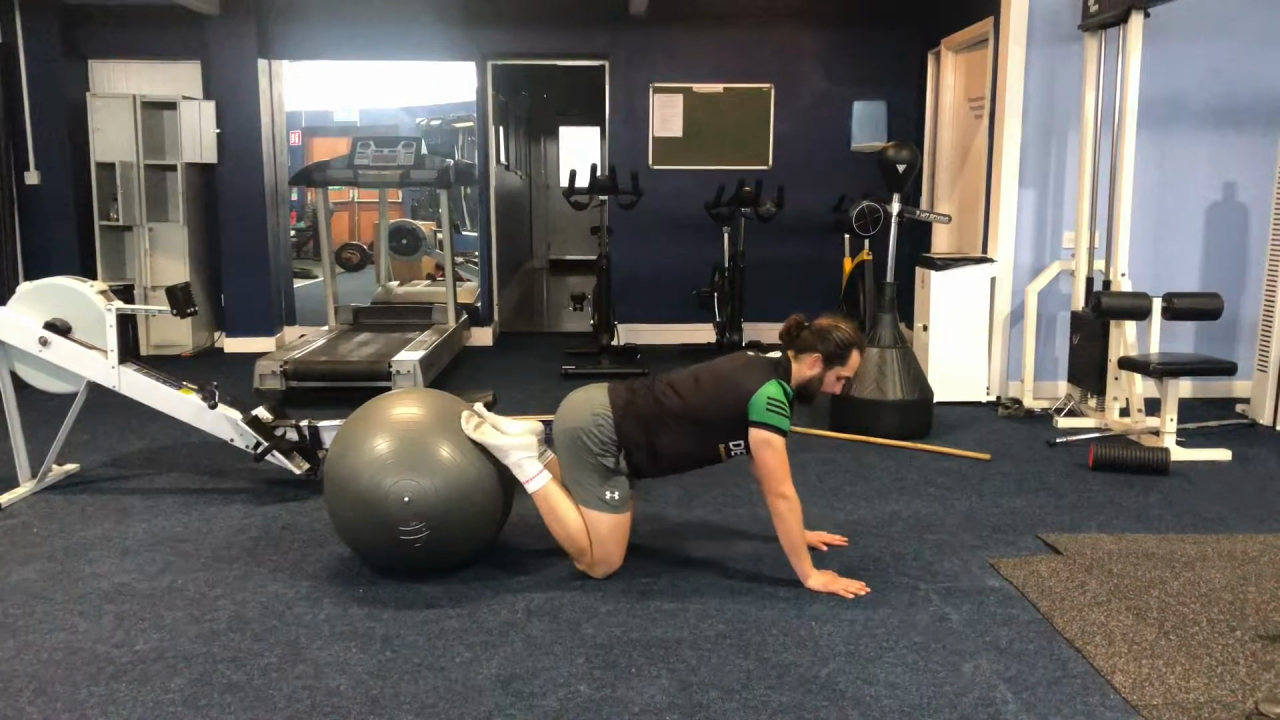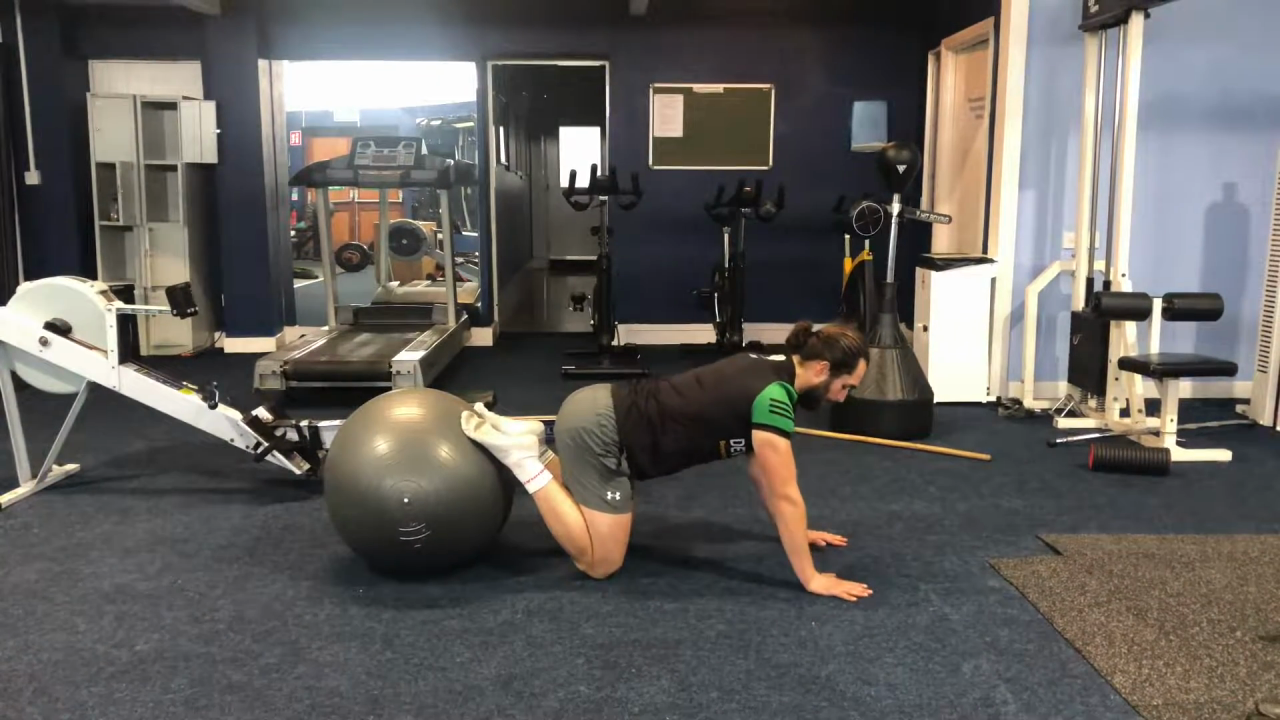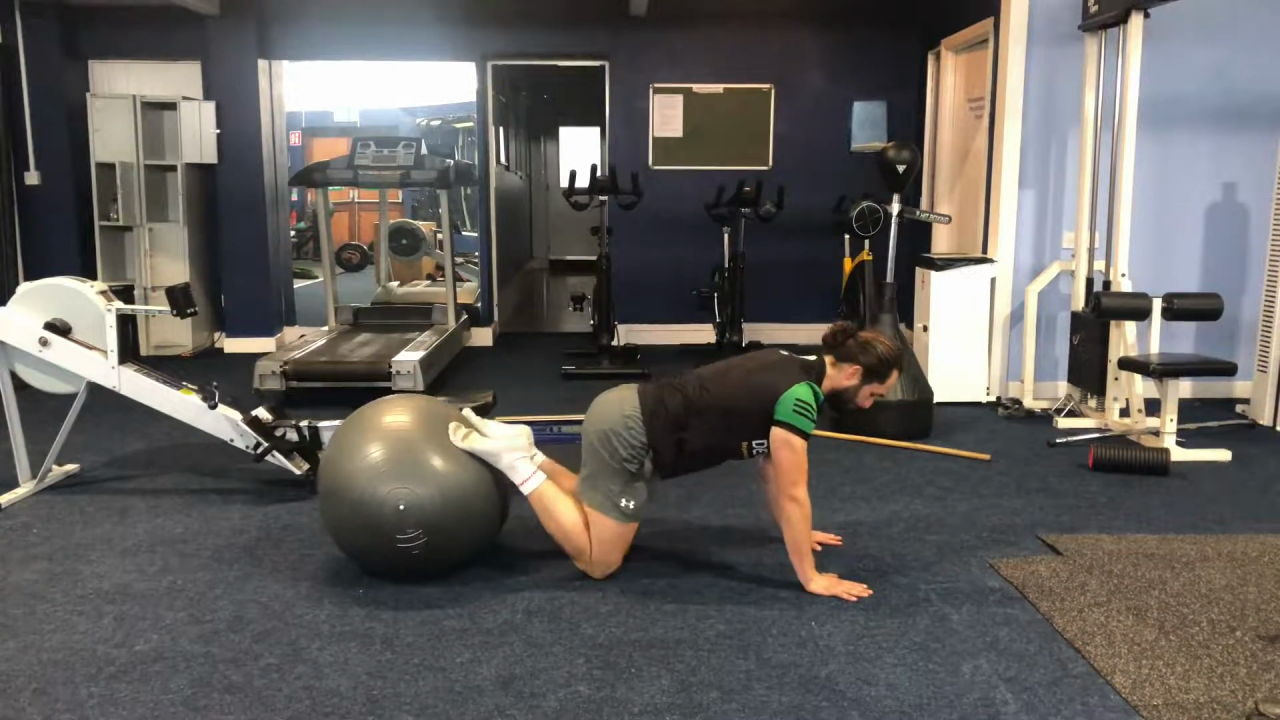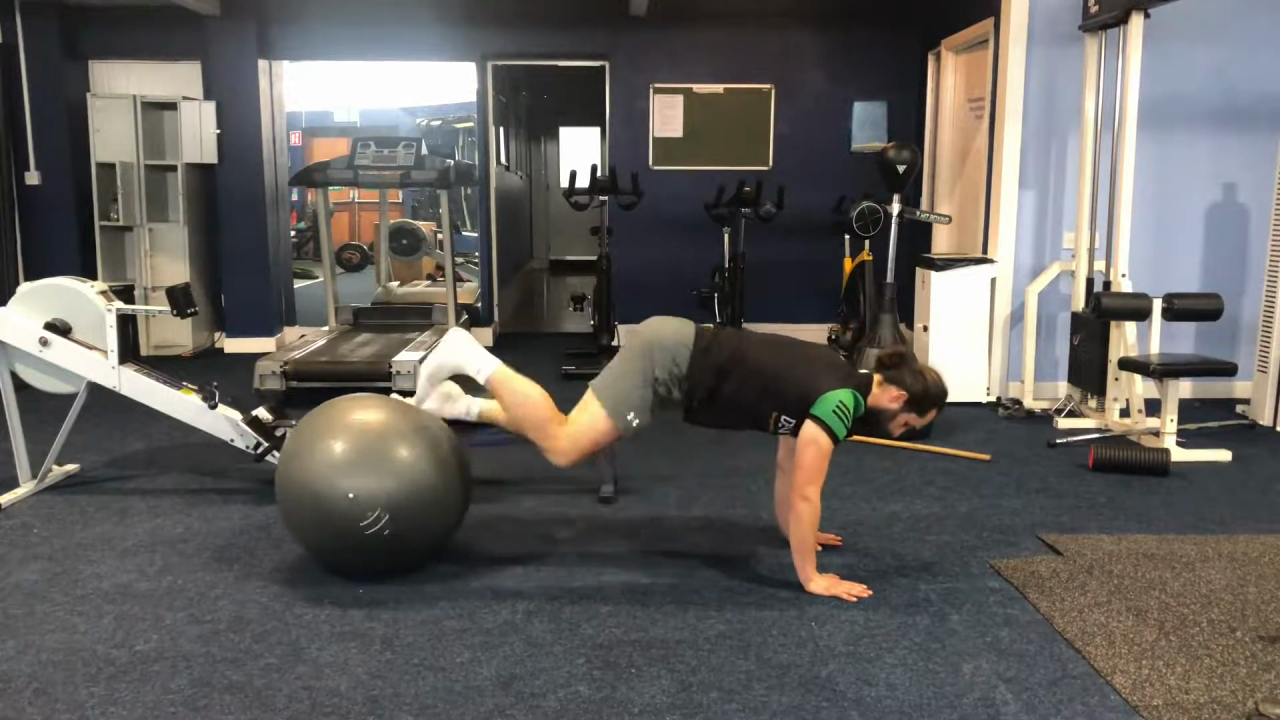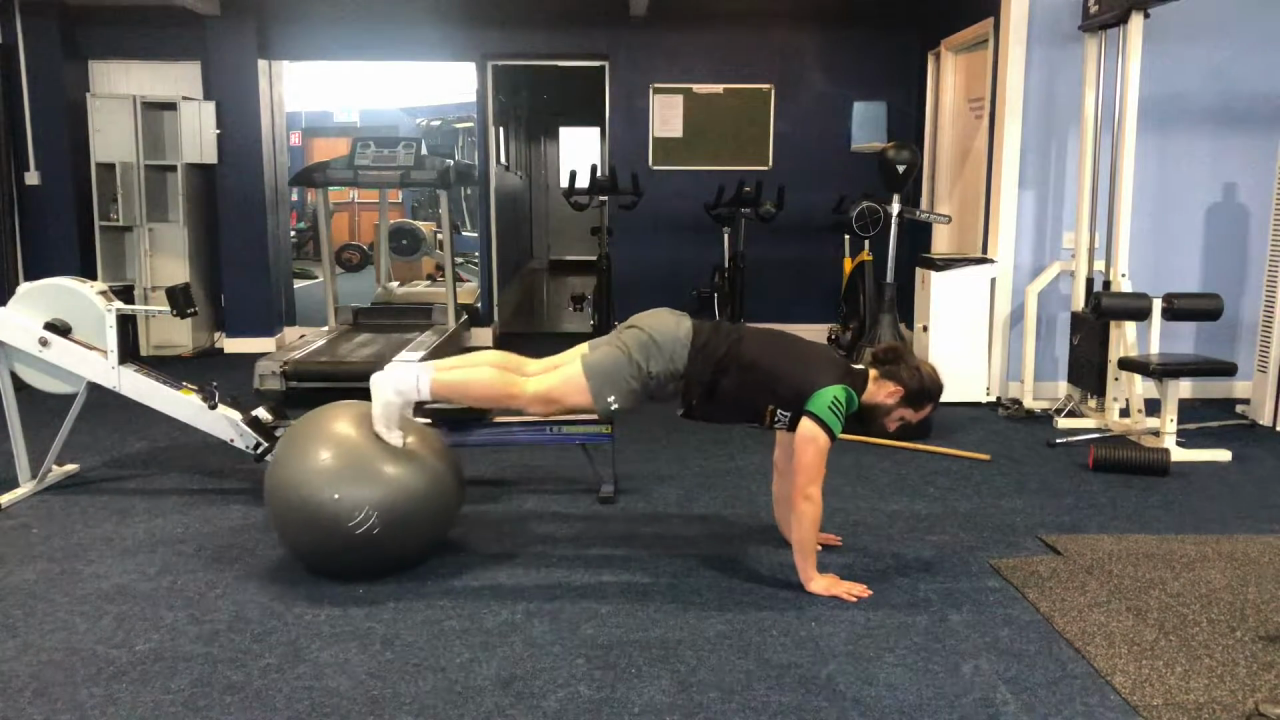
dt=0.5s
person 1, frame 1
left shoulder: (766, 371)
right shoulder: (770, 395)
left elbow: (765, 475)
right elbow: (780, 494)
left wrist: (797, 532)
right wrist: (809, 576)
left hip: (597, 411)
right hip: (596, 430)
left knee: (597, 517)
right knee: (600, 562)
left ankle: (522, 439)
right ankle: (520, 455)
person 1, frame 2
left shoulder: (768, 372)
right shoulder: (774, 397)
left elbow: (761, 472)
right elbow: (786, 495)
left wrist: (797, 533)
right wrist: (811, 578)
left hip: (597, 411)
right hip: (598, 431)
left knee: (602, 523)
right knee: (601, 562)
left ankle: (526, 442)
right ankle: (521, 455)
person 1, frame 3
left shoulder: (792, 368)
right shoulder: (799, 396)
left elbow: (771, 468)
right elbow: (793, 495)
left wrist: (795, 532)
right wrist: (811, 577)
left hip: (627, 410)
right hip: (626, 432)
left knee: (606, 519)
right knee: (599, 560)
left ankle: (516, 447)
right ankle: (515, 460)
person 1, frame 4
left shoulder: (832, 381)
right shoulder: (840, 401)
left elbow: (785, 465)
right elbow: (805, 492)
left wrist: (794, 532)
right wrist: (811, 577)
left hip: (671, 343)
right hip: (669, 357)
left knee: (569, 434)
right knee: (563, 446)
left ankle: (462, 401)
right ankle: (471, 357)
person 1, frame 5
left shoulder: (826, 375)
right shoulder: (834, 396)
left elbow: (784, 463)
right elbow: (807, 490)
left wrist: (792, 532)
right wrist: (812, 577)
left hip: (669, 335)
right hip: (667, 353)
left knee: (533, 371)
right knee: (533, 397)
left ankle: (416, 371)
right ankle: (406, 387)
